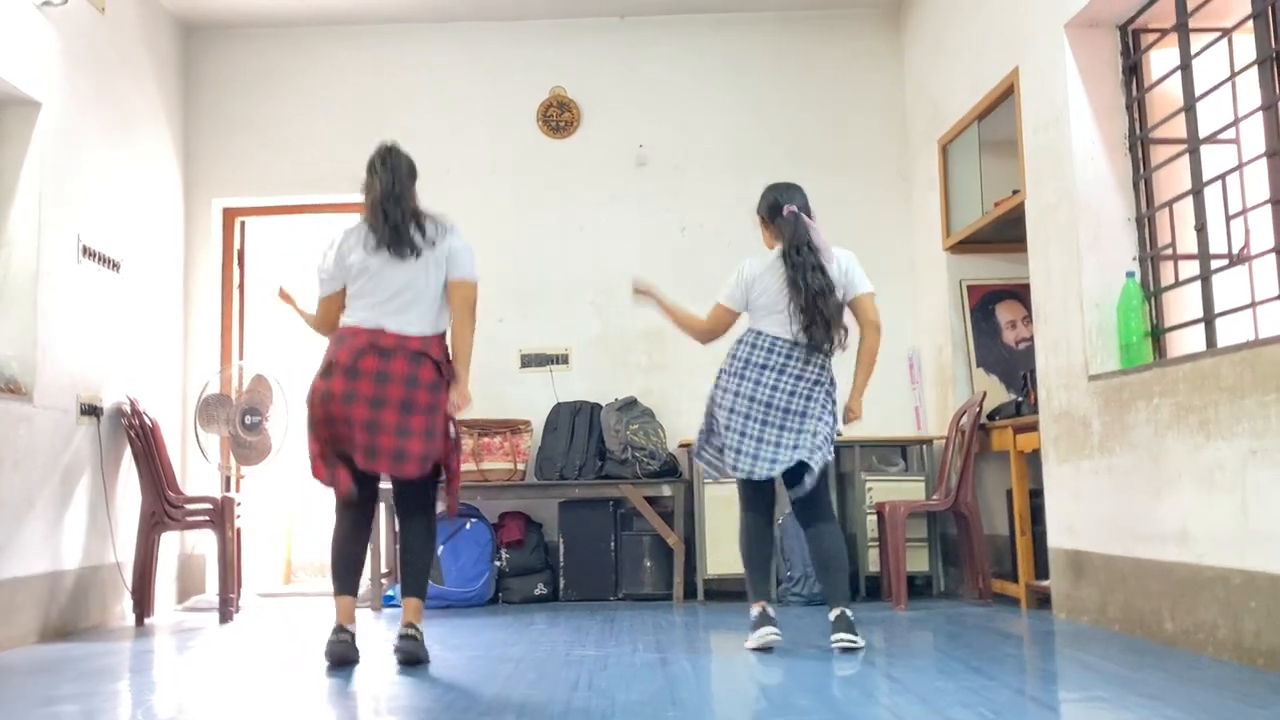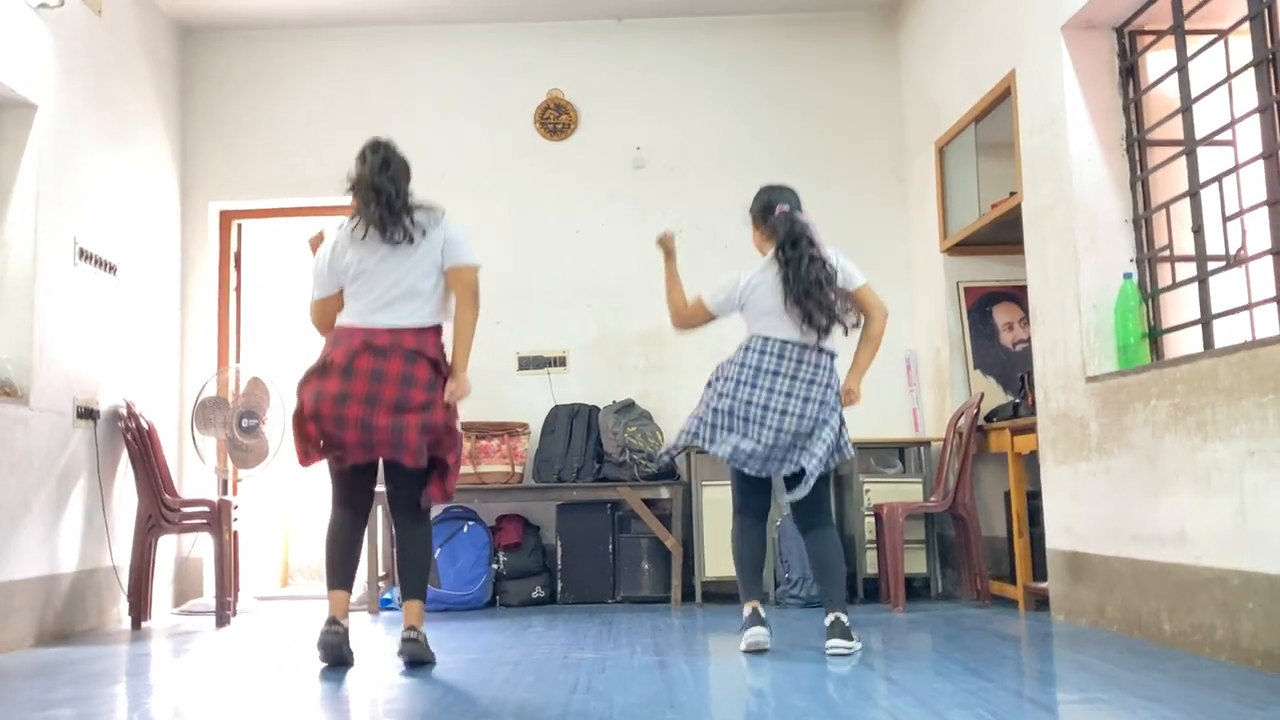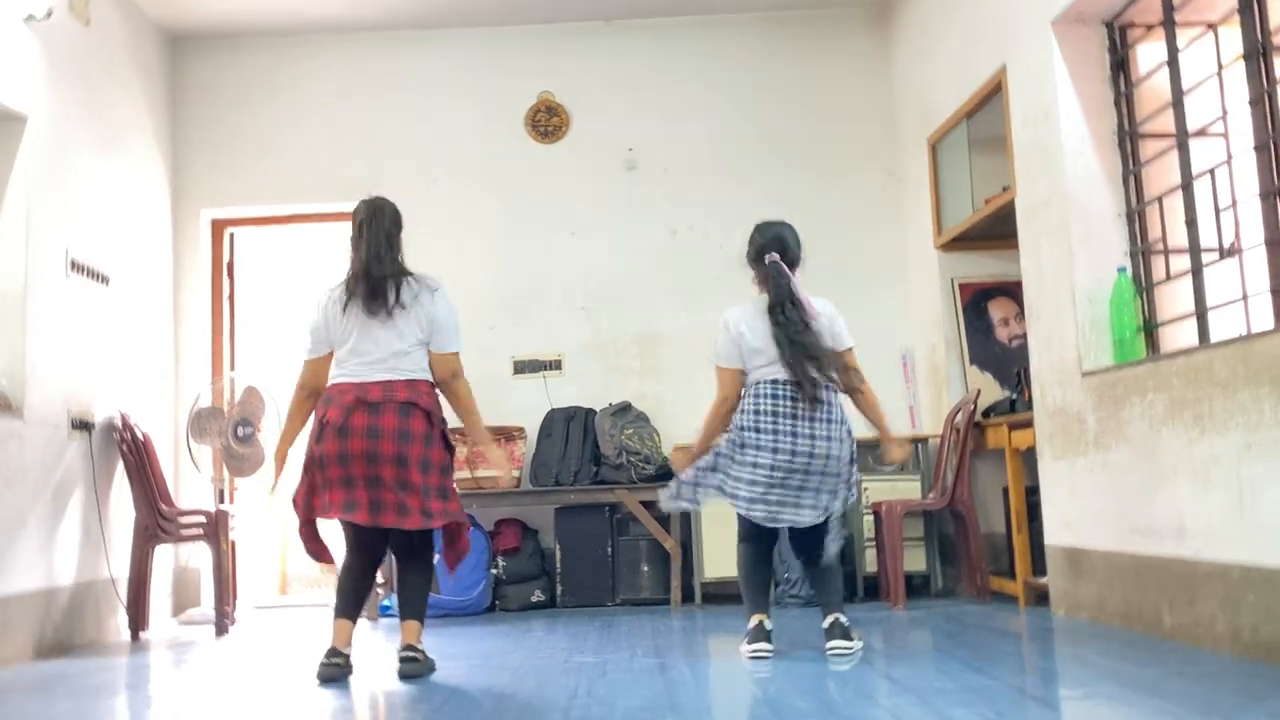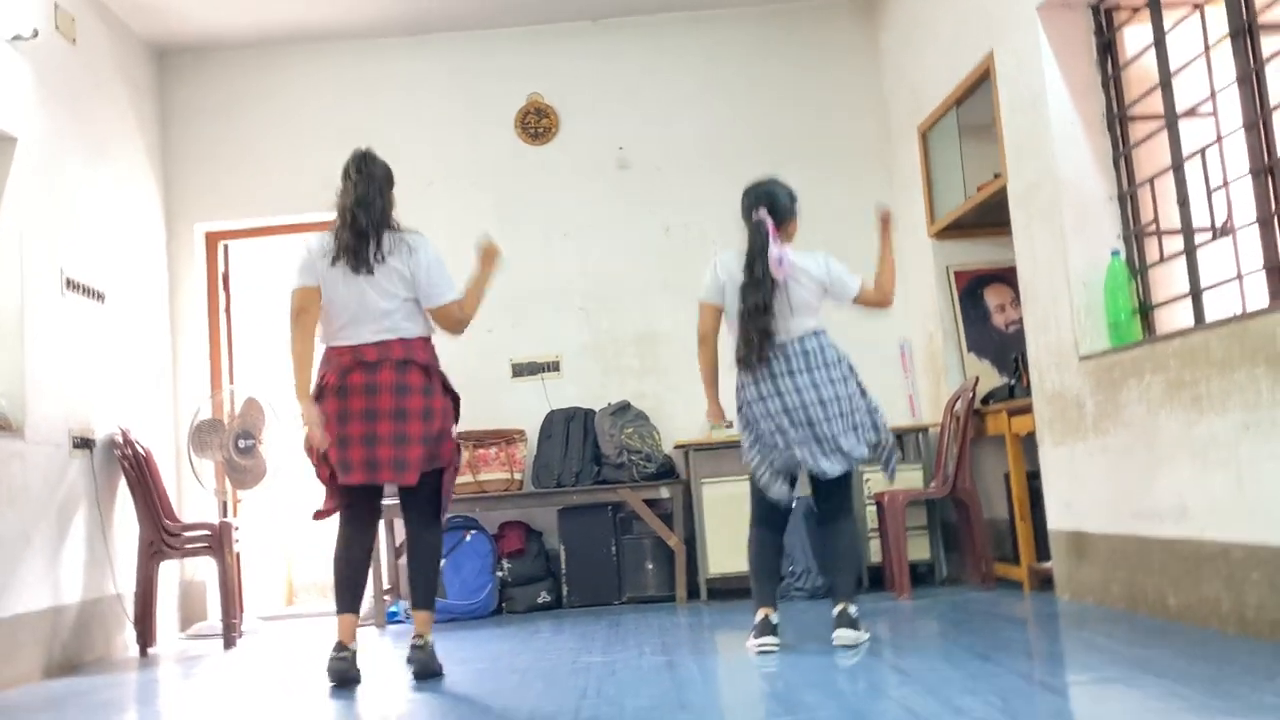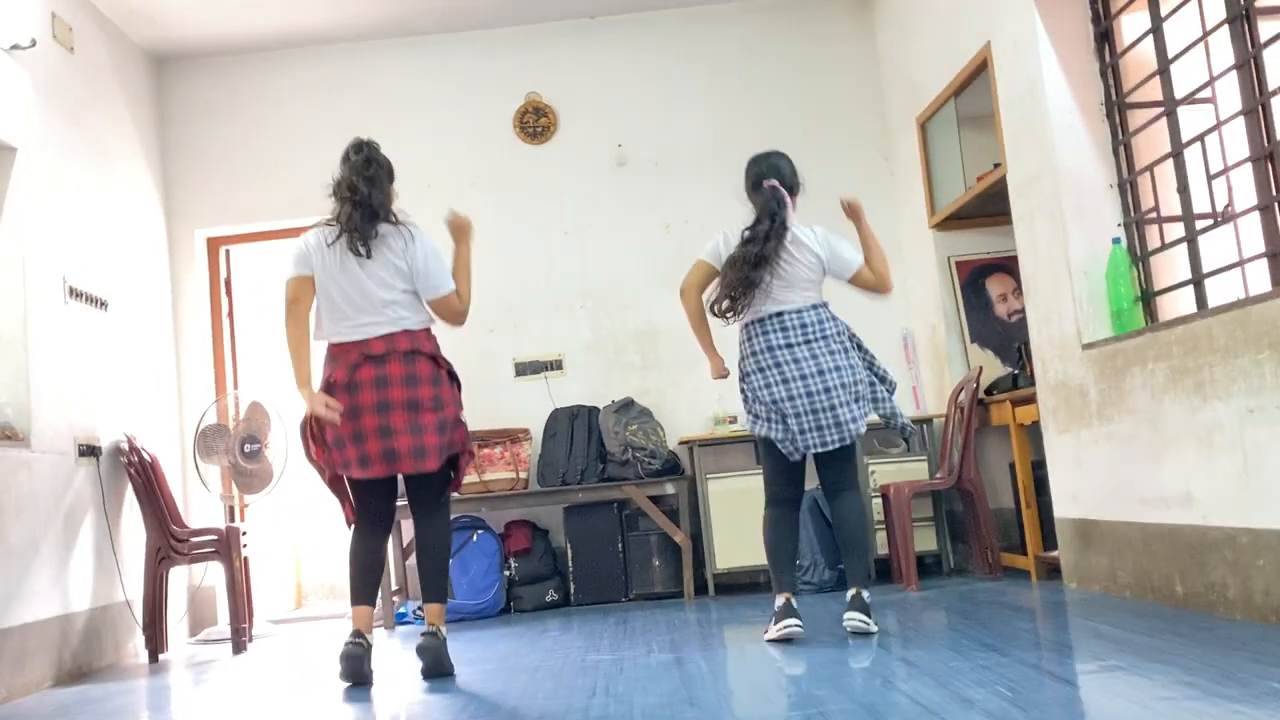
dt=0.2s
person 1, frame 1
left shoulder: (348, 241)
right shoulder: (444, 237)
left elbow: (328, 325)
right elbow: (464, 308)
left wrist: (295, 305)
right wrist: (459, 378)
left hip: (353, 373)
right hip: (417, 376)
left knee: (353, 506)
right knee: (416, 509)
left ankle: (343, 629)
right ankle: (411, 628)
person 1, frame 2
left shoulder: (342, 238)
right shoulder: (439, 226)
left elbow: (324, 319)
right elbow: (465, 296)
left wrist: (320, 260)
right wrist: (459, 370)
left hip: (350, 367)
right hip: (414, 367)
left knee: (350, 502)
right knee: (411, 503)
left ankle: (337, 620)
right ankle: (412, 626)
person 1, frame 3
left shoulder: (335, 300)
right shoulder: (427, 294)
left elbow: (312, 381)
right elbow: (447, 374)
left wrist: (283, 445)
right wrist: (483, 437)
left hip: (344, 423)
right hip: (407, 422)
left knee: (363, 549)
right knee: (415, 546)
left ankle: (337, 649)
right ankle: (410, 646)
person 1, frame 4
left shoulder: (317, 251)
right shoulder: (413, 248)
left elbow: (302, 322)
right elbow: (454, 322)
left wrist: (305, 397)
right wrist: (484, 272)
left hip: (345, 389)
right hip: (407, 383)
left knee: (357, 520)
right knee: (422, 516)
left ankle: (345, 643)
right ankle: (421, 636)
person 1, frame 5
left shoulder: (313, 242)
right shoulder: (407, 240)
left elbow: (298, 318)
right elbow: (454, 313)
left wrist: (310, 387)
right wrist: (462, 245)
left hip: (348, 379)
right hip: (411, 375)
left knee: (370, 514)
right knee: (429, 507)
left ankle: (360, 635)
right ankle: (434, 631)
person 2, frame 1
left shoulder: (751, 270)
right shoulder: (838, 260)
left elbow: (706, 332)
right elbow: (870, 325)
left wrist: (657, 298)
right wrist: (856, 394)
left hip: (749, 385)
right hip: (804, 393)
left knee: (757, 509)
right knee: (816, 511)
left ankle: (761, 610)
right ankle: (840, 615)
person 2, frame 2
left shoulder: (748, 281)
right shoulder: (831, 264)
left elbow: (681, 318)
right elbow: (875, 315)
left wrist: (669, 260)
right wrist: (853, 382)
left hip: (751, 391)
right hip: (814, 397)
left knee: (750, 511)
right knee: (814, 515)
left ankle: (754, 612)
right ankle: (837, 619)
person 2, frame 3
left shoulder: (735, 320)
right shoulder: (823, 311)
left elbow: (727, 398)
right elbow: (855, 383)
left wrist: (696, 450)
right wrist: (888, 435)
left hip: (760, 433)
right hip: (819, 434)
left knee: (756, 537)
right knee: (814, 537)
left ankle: (758, 625)
right ankle: (835, 621)
person 2, frame 4
left shoulder: (726, 268)
right shoulder: (815, 265)
left elbow: (705, 337)
right elbow: (882, 297)
left wrist: (713, 399)
right wrist: (886, 238)
left hip: (765, 396)
right hip: (823, 386)
left knee: (768, 515)
right knee: (836, 510)
left ankle: (765, 618)
right ankle: (845, 611)
person 2, frame 5
left shoulder: (730, 243)
right shoulder: (818, 239)
left elbow: (689, 292)
right elbow: (882, 282)
left wrist: (711, 352)
right wrist: (861, 221)
left hip: (766, 369)
right hip: (826, 360)
left knee: (782, 496)
right knee: (842, 485)
left ankle: (785, 603)
right ankle: (857, 598)
